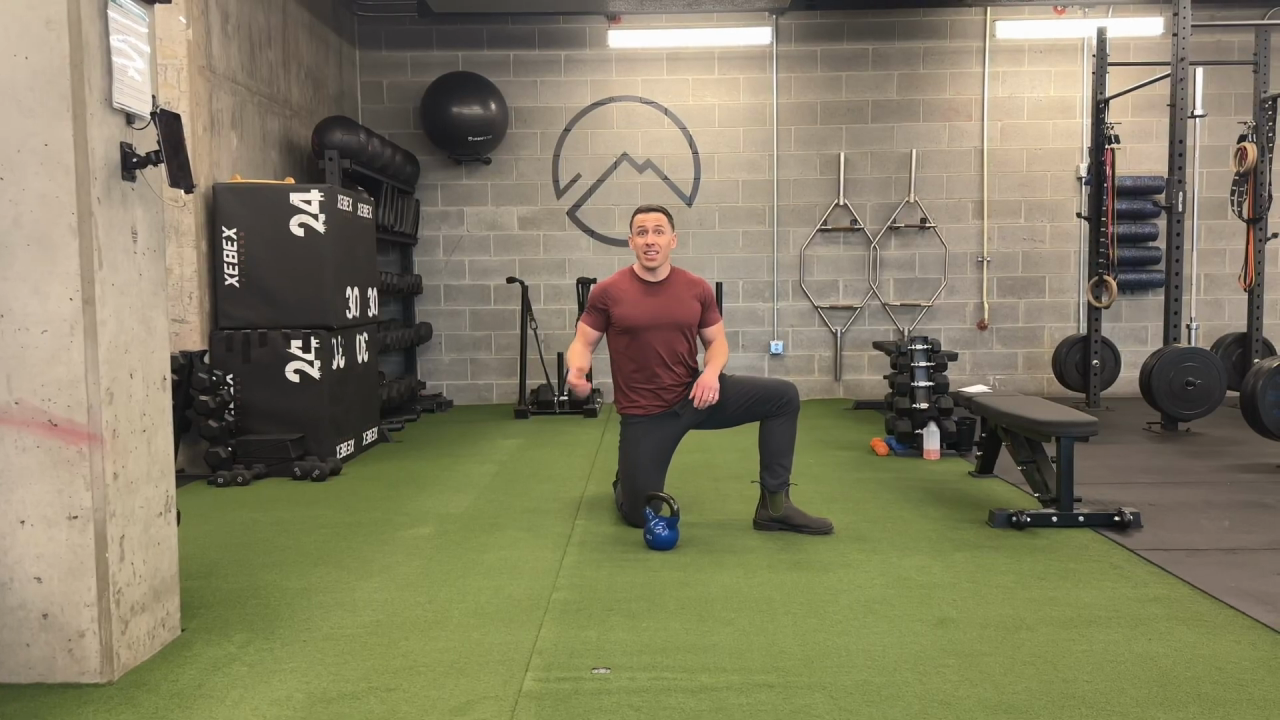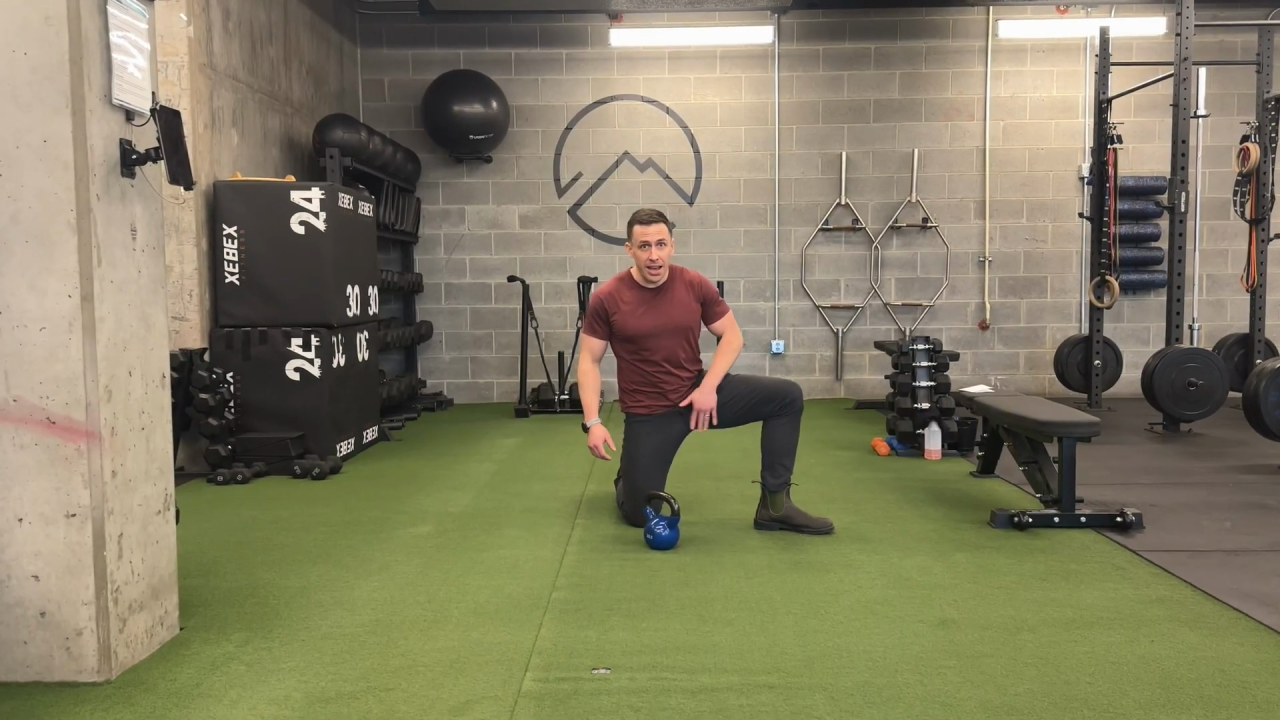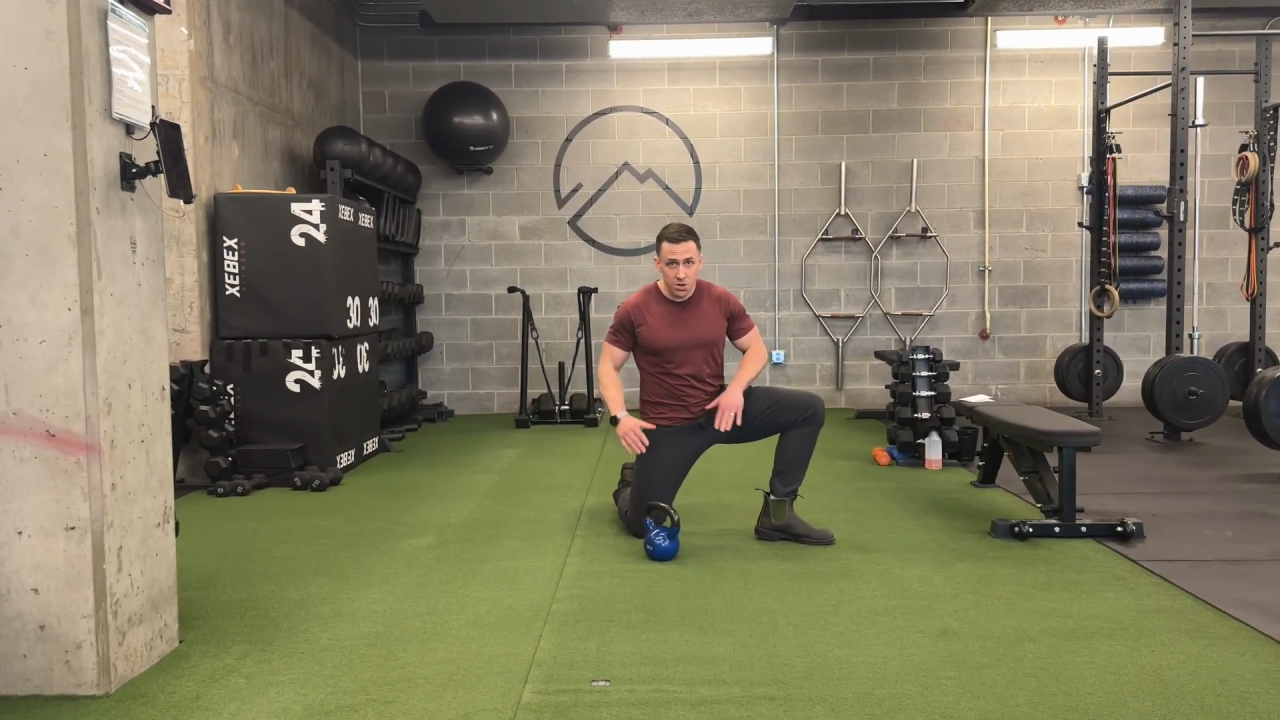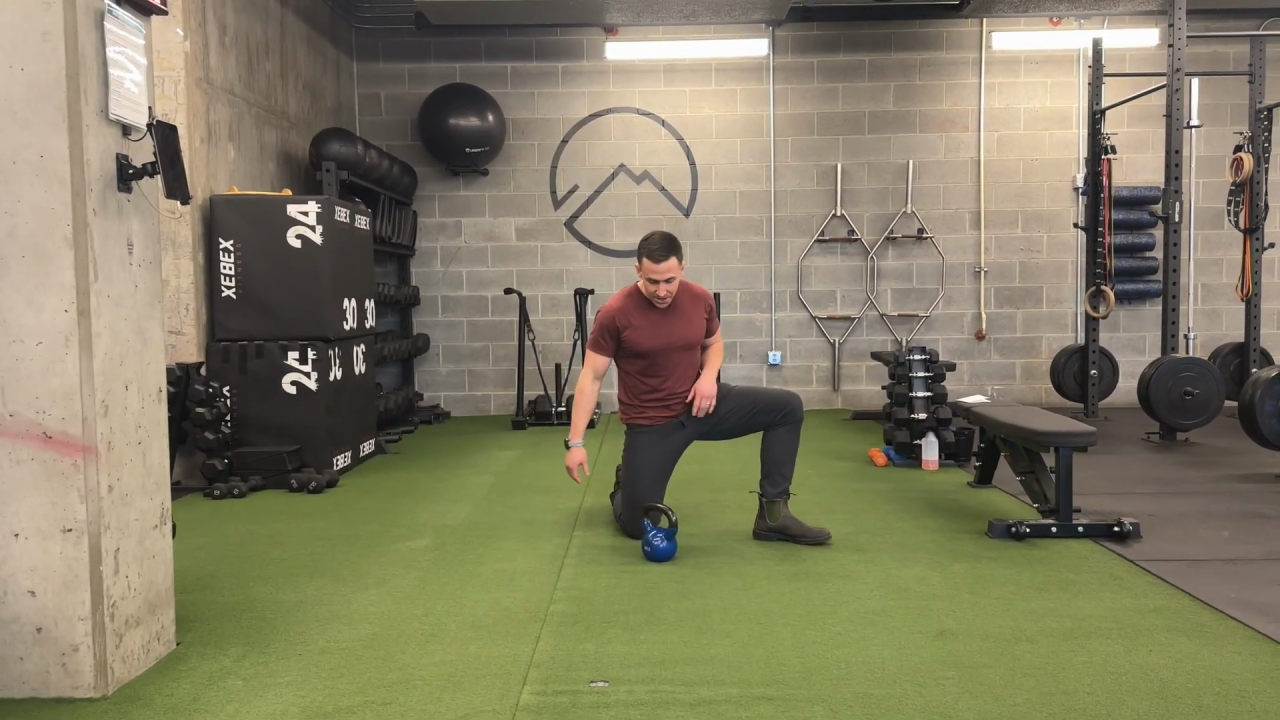
dt=1s
person 1, frame 1
left shoulder: (697, 288)
right shoulder: (608, 292)
left elbow: (716, 340)
right elbow: (583, 344)
left wrist: (712, 372)
right wrist: (576, 371)
left hip: (693, 394)
right hip: (644, 413)
left knee: (783, 396)
right knee: (639, 515)
left ankle: (774, 505)
right ankle: (625, 479)
person 1, frame 2
left shoulder: (695, 285)
right shoulder: (607, 298)
left elbow: (732, 336)
right elbow: (589, 362)
left wrist: (708, 386)
right wrist: (592, 423)
left hip: (696, 394)
right hip: (648, 412)
left knee: (787, 396)
right knee: (640, 514)
left ankle: (775, 503)
right ankle: (627, 474)
person 1, frame 3
left shoulder: (722, 301)
right shoulder: (634, 310)
left elbow: (756, 349)
right elbow: (608, 367)
left wrist: (736, 389)
right wrist: (620, 416)
left hip: (718, 408)
right hip: (667, 425)
left knee: (809, 408)
right knee: (643, 524)
left ankle: (777, 511)
right ankle: (629, 486)
person 1, frame 4
left shoulder: (700, 299)
right shoulder: (615, 313)
right elbow: (591, 377)
left wrist: (709, 375)
right wrist: (575, 443)
left hip: (698, 405)
right hip: (650, 423)
left knee: (788, 407)
right knee: (637, 525)
left ankle: (773, 513)
right ankle: (625, 486)
